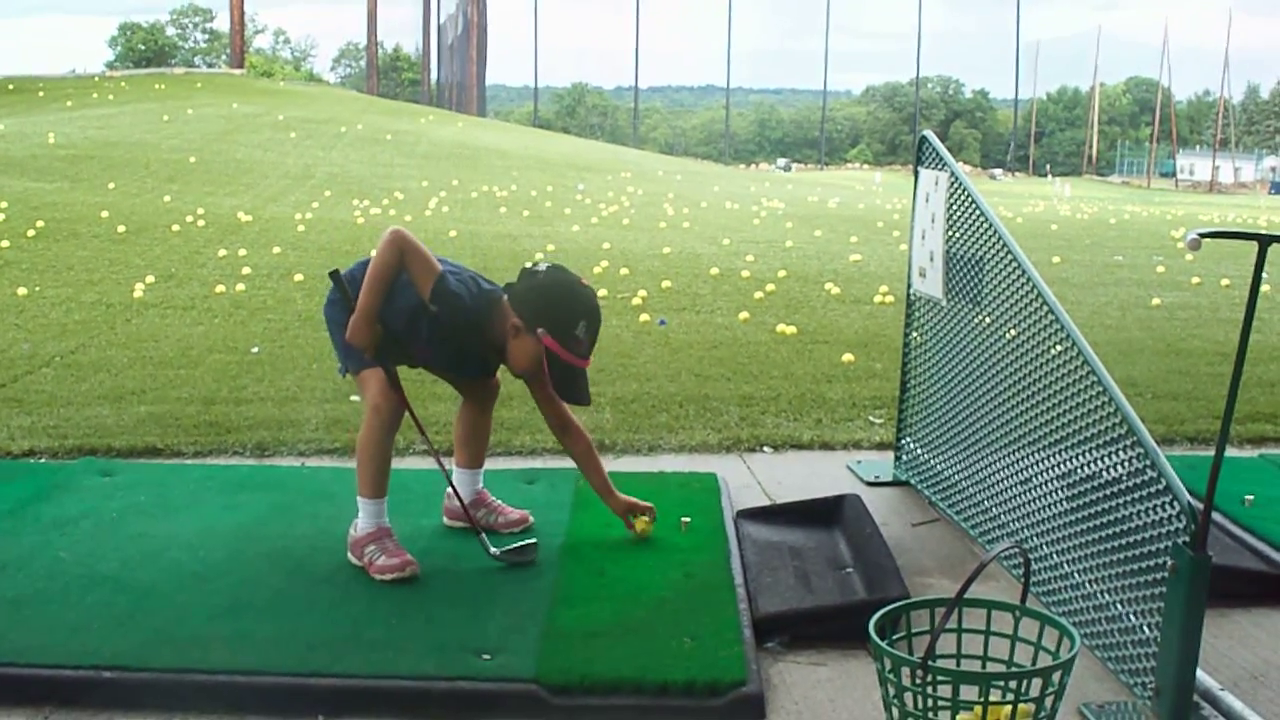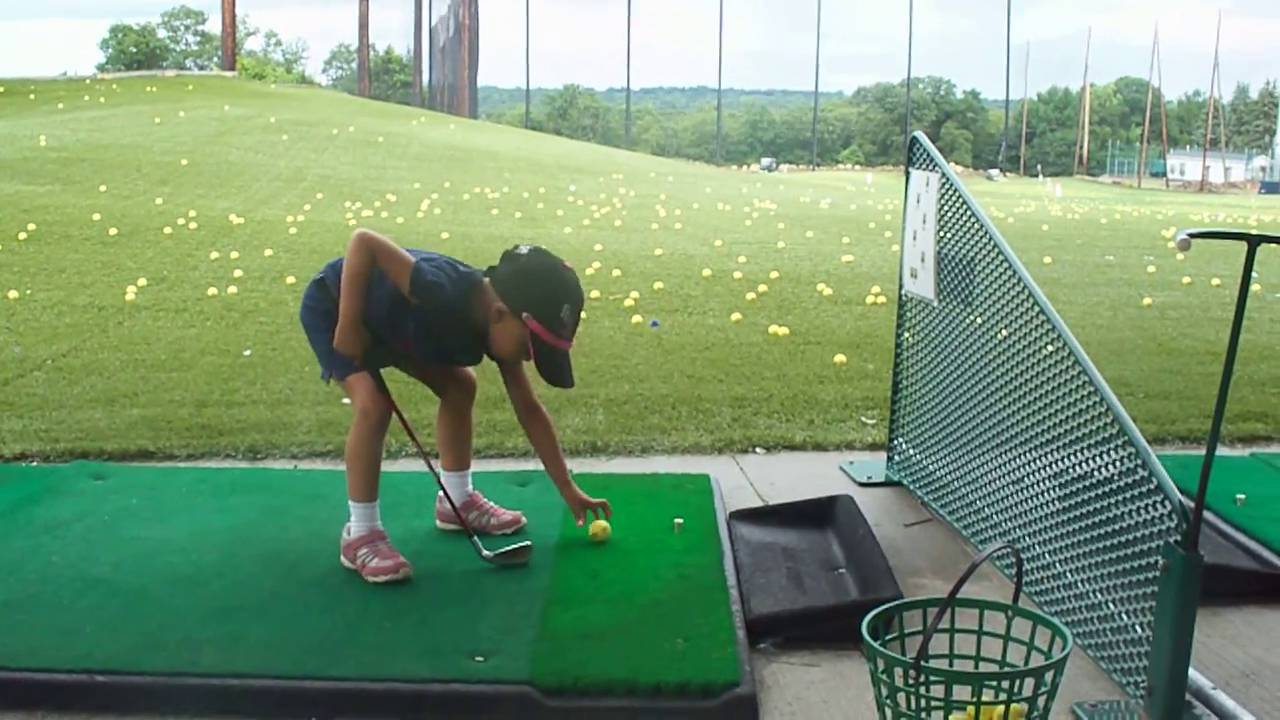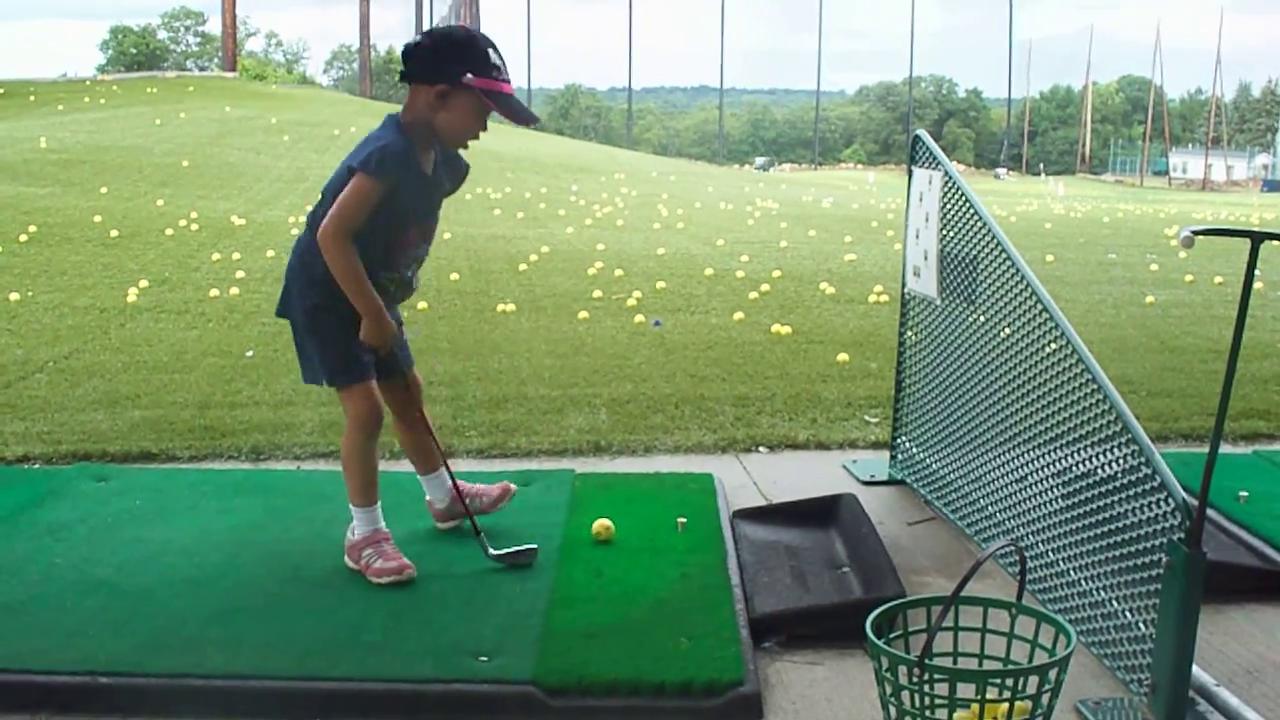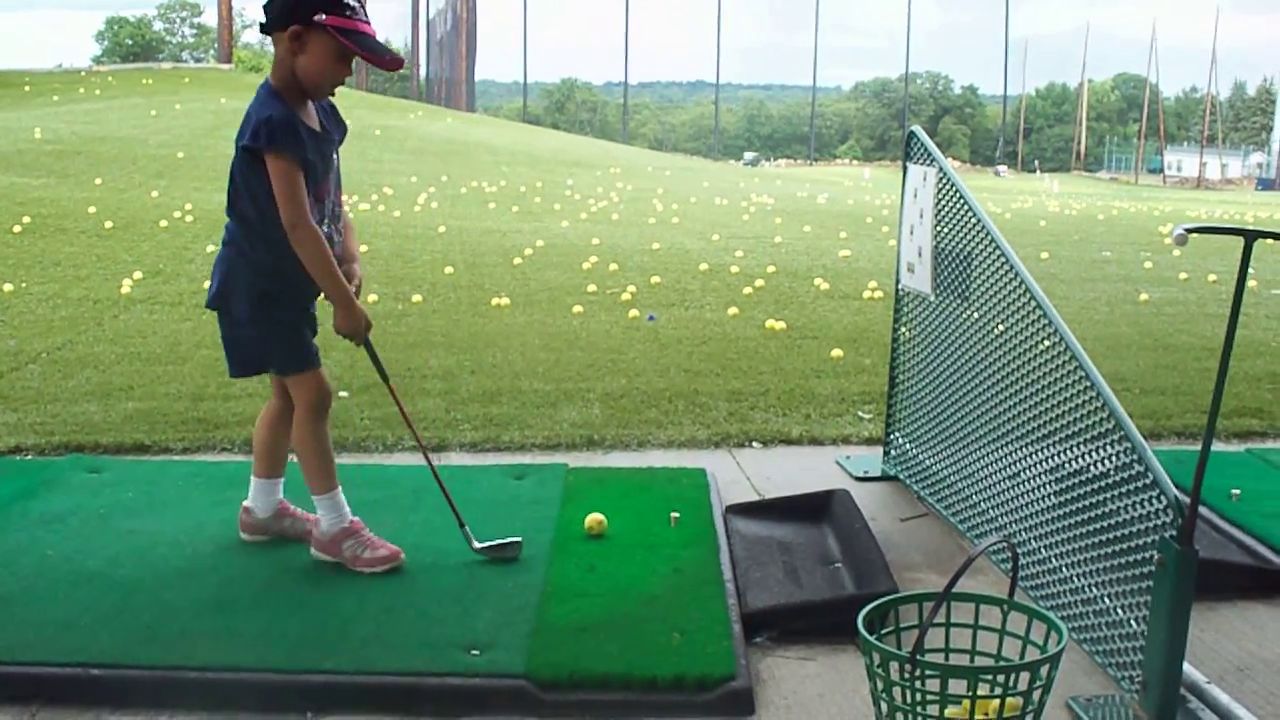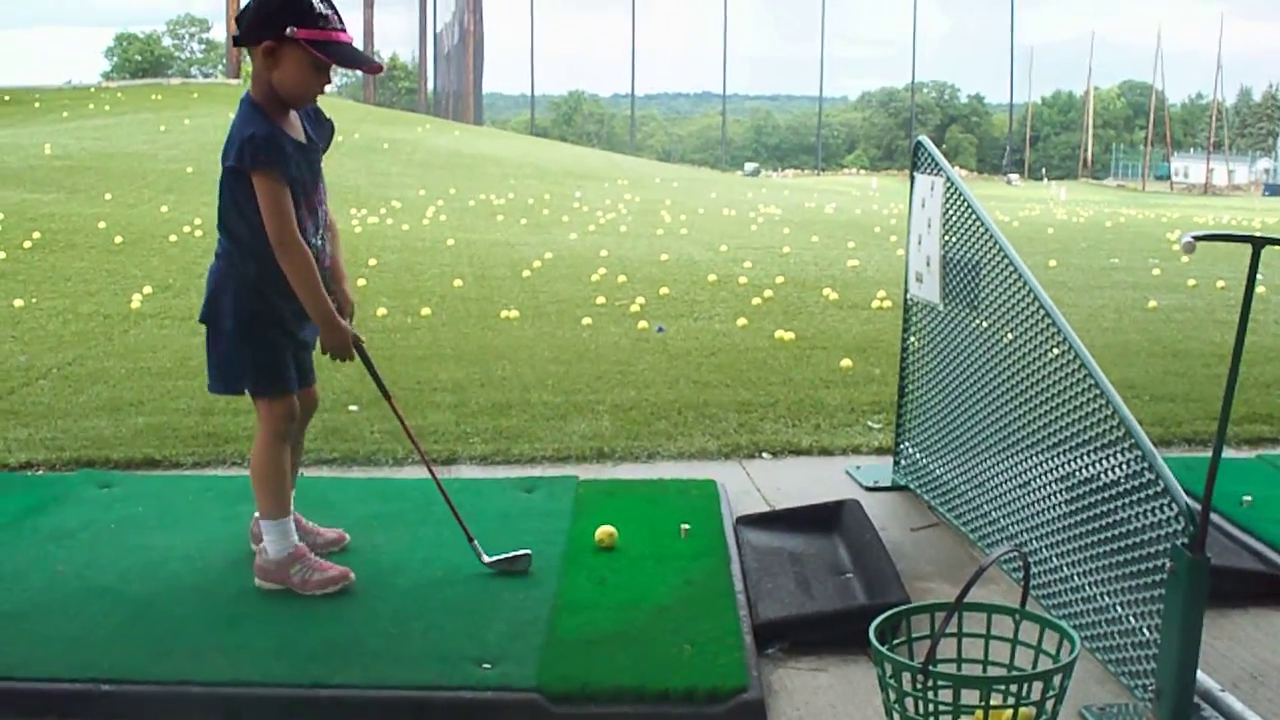
dt=0.5s
person 1, frame 1
left shoulder: (516, 341)
right shoulder: (459, 305)
left elbow: (564, 426)
right elbow: (396, 238)
left wrist: (611, 496)
right wrist: (363, 318)
left hip: (410, 315)
right hip: (358, 304)
left knee: (483, 388)
right knee: (384, 400)
left ankle: (466, 497)
right ankle: (368, 530)
person 1, frame 2
left shoulder: (496, 324)
right shoulder: (442, 292)
left elbow: (529, 408)
right elbow: (362, 240)
left wrist: (566, 487)
right wrist: (352, 326)
left hip: (392, 318)
right hip: (335, 306)
left knee: (460, 385)
right knee: (373, 403)
left ankle: (459, 500)
right ankle: (361, 534)
person 1, frame 3
left shoulder: (439, 161)
right shoulder: (389, 155)
right elbow: (332, 235)
left wrist: (384, 310)
right wrist: (373, 315)
left hip: (372, 292)
right hip: (323, 295)
left knee: (406, 393)
right knee: (366, 406)
left ankle: (443, 497)
right ankle: (365, 534)
person 1, frame 4
left shoulder: (320, 114)
right shoulder: (273, 121)
left elbow: (332, 201)
right elbow: (296, 225)
left wrist: (350, 262)
right wrist: (344, 301)
left hip: (288, 282)
right hip: (259, 283)
left knee: (289, 394)
right knee: (312, 394)
left ankle: (262, 507)
right ankle: (334, 525)
person 1, frame 5
left shoulder: (306, 122)
right shoulder: (258, 138)
left elbow: (318, 212)
right elbow: (285, 241)
left wrist: (337, 283)
right wrist: (328, 320)
left hip: (287, 296)
right hip: (253, 301)
left knee: (302, 405)
right knee: (278, 416)
left ankle: (274, 518)
right ankle: (277, 553)
